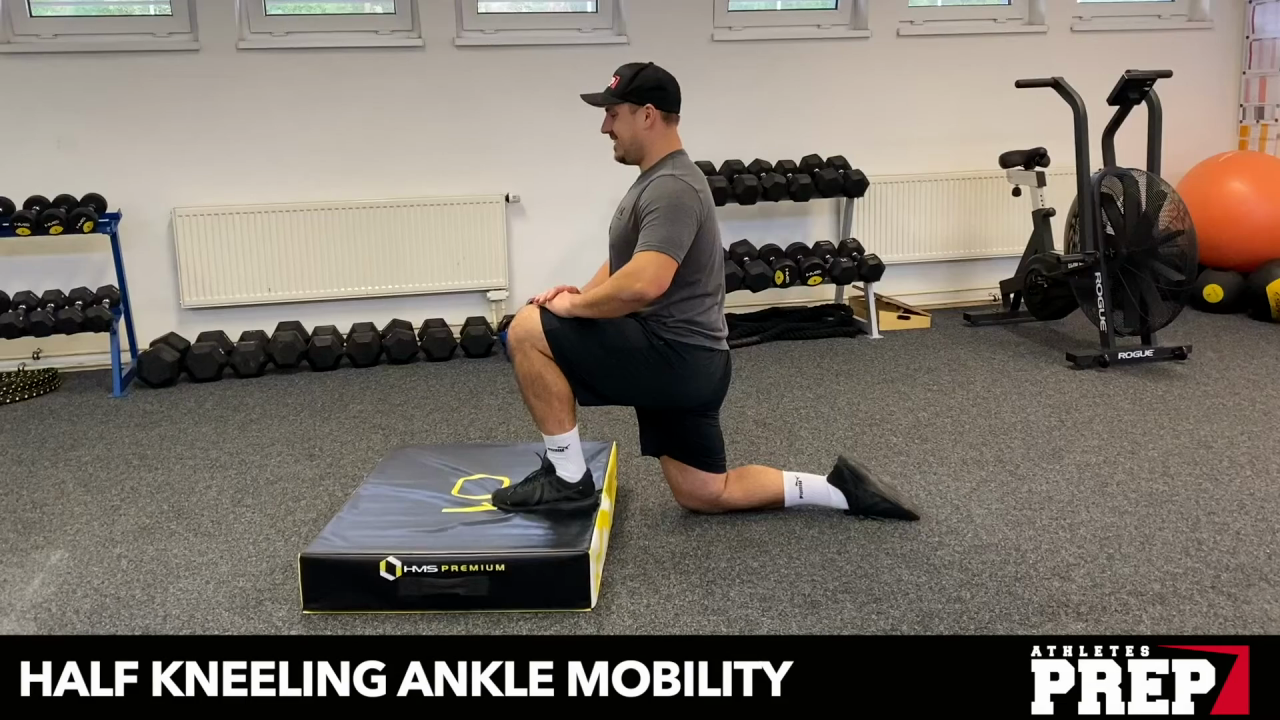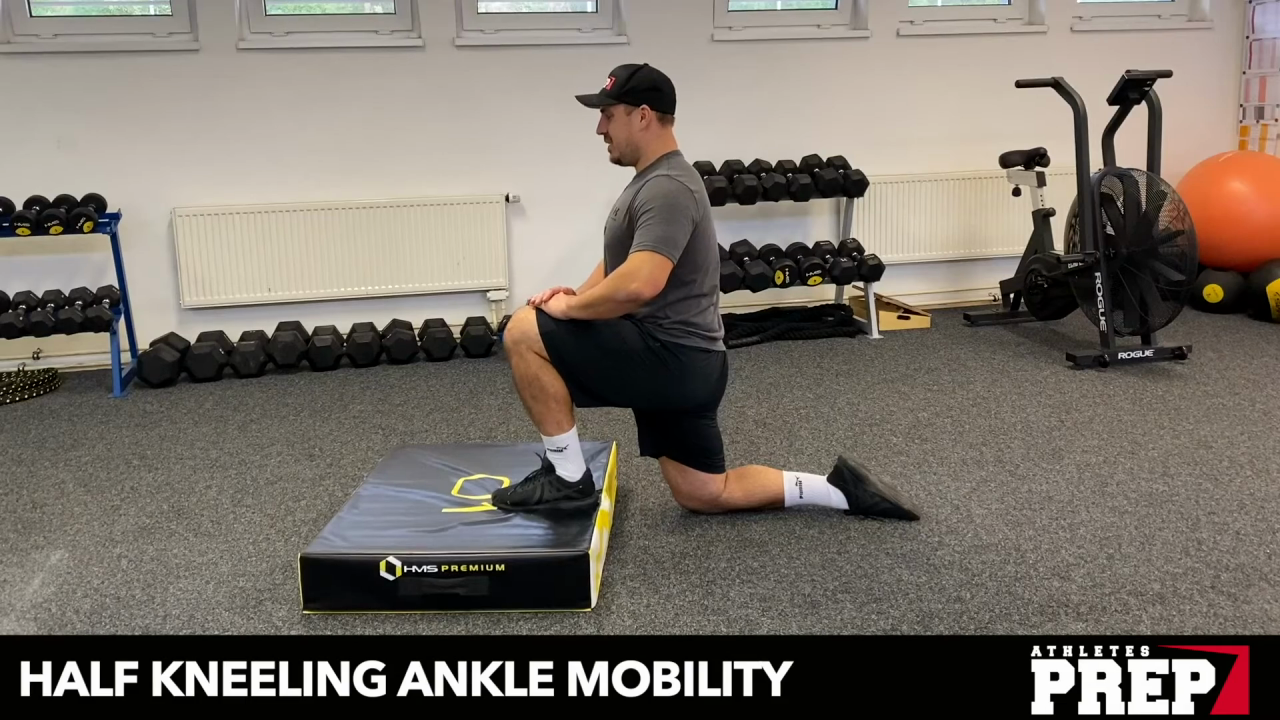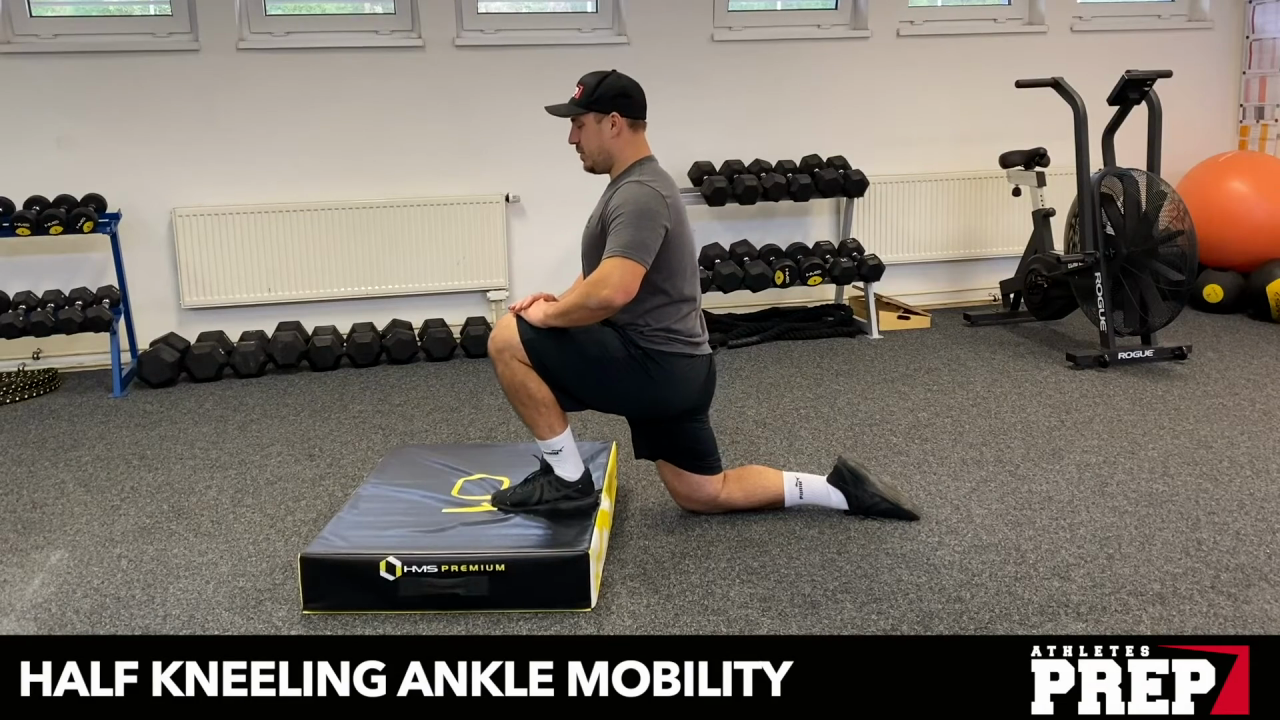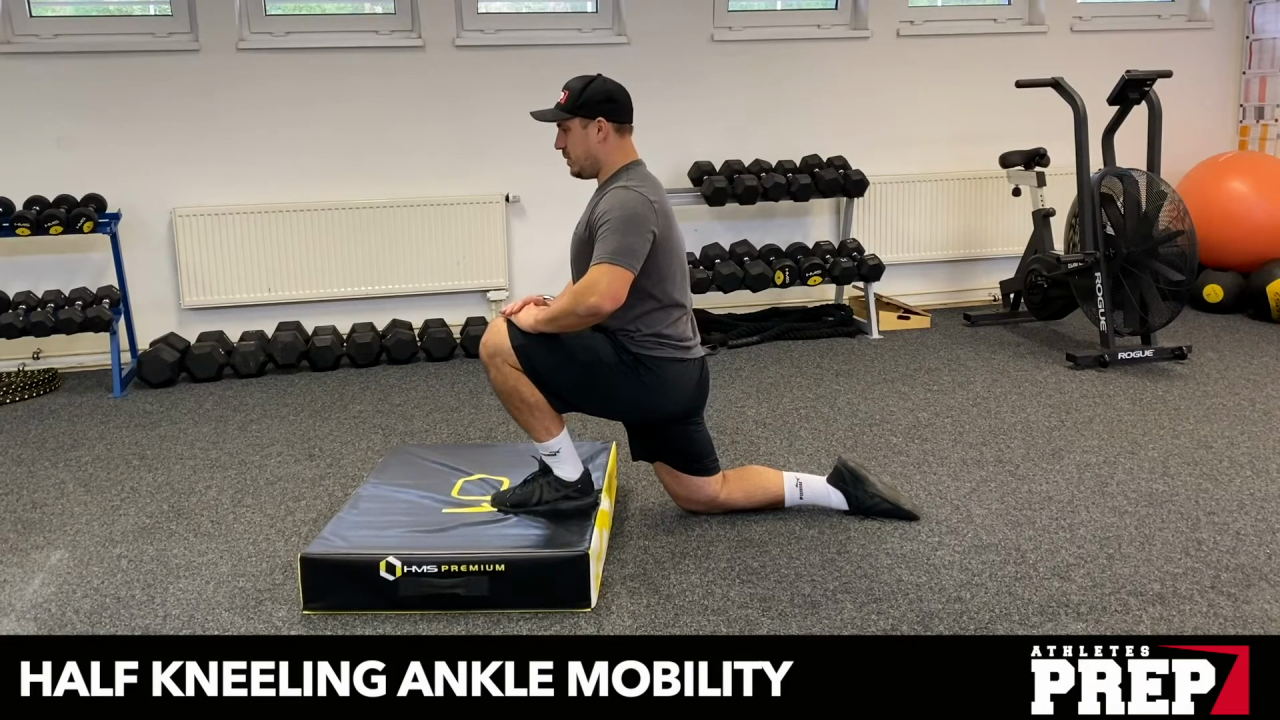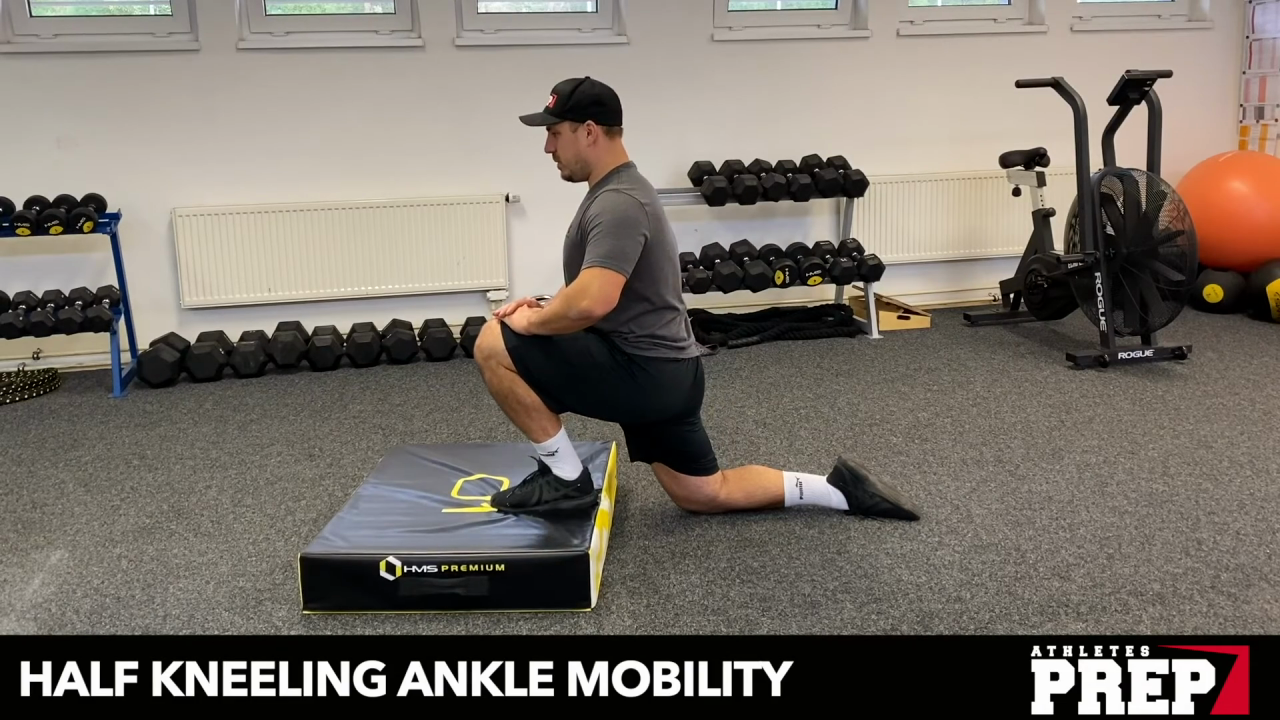
dt=0.7s
person 1, frame 1
left shoulder: (671, 188)
right shoulder: (658, 179)
left elbow: (643, 285)
right elbow: (626, 260)
left wrist: (575, 306)
right wrist: (581, 294)
left hip: (672, 357)
right hip: (684, 360)
left knee: (528, 330)
right knee: (706, 495)
left ankle: (567, 478)
right ankle: (839, 490)
person 1, frame 2
left shoulder: (667, 189)
right shoulder: (655, 180)
left elbow: (639, 285)
right elbow: (621, 262)
left wrist: (571, 309)
right wrist: (577, 294)
left hip: (668, 359)
right hip: (680, 362)
left knee: (524, 331)
right knee: (705, 495)
left ankle: (567, 478)
right ankle: (840, 490)
person 1, frame 3
left shoulder: (639, 195)
right shoulder: (635, 185)
left elbow: (611, 292)
right elbow: (605, 270)
left wrist: (549, 315)
right wrist: (559, 301)
left hip: (652, 366)
right hip: (672, 367)
left knee: (508, 337)
right knee: (705, 495)
left ankle: (567, 478)
right ankle: (837, 490)
person 1, frame 4
left shoulder: (627, 200)
right shoulder: (626, 190)
left elbow: (601, 299)
right elbow: (597, 278)
left wrist: (539, 321)
right wrist: (552, 304)
left hip: (645, 372)
right hip: (667, 372)
left knee: (499, 342)
right knee: (706, 495)
left ankle: (566, 479)
right ankle: (837, 489)
person 1, frame 5
left shoulder: (618, 203)
right shoulder: (616, 191)
left elbow: (592, 302)
right elbow: (593, 282)
left wrist: (531, 322)
right wrist: (544, 306)
left hip: (640, 373)
right hip: (661, 372)
left knee: (494, 343)
right knee: (706, 493)
left ankle: (566, 478)
right ankle: (837, 490)
